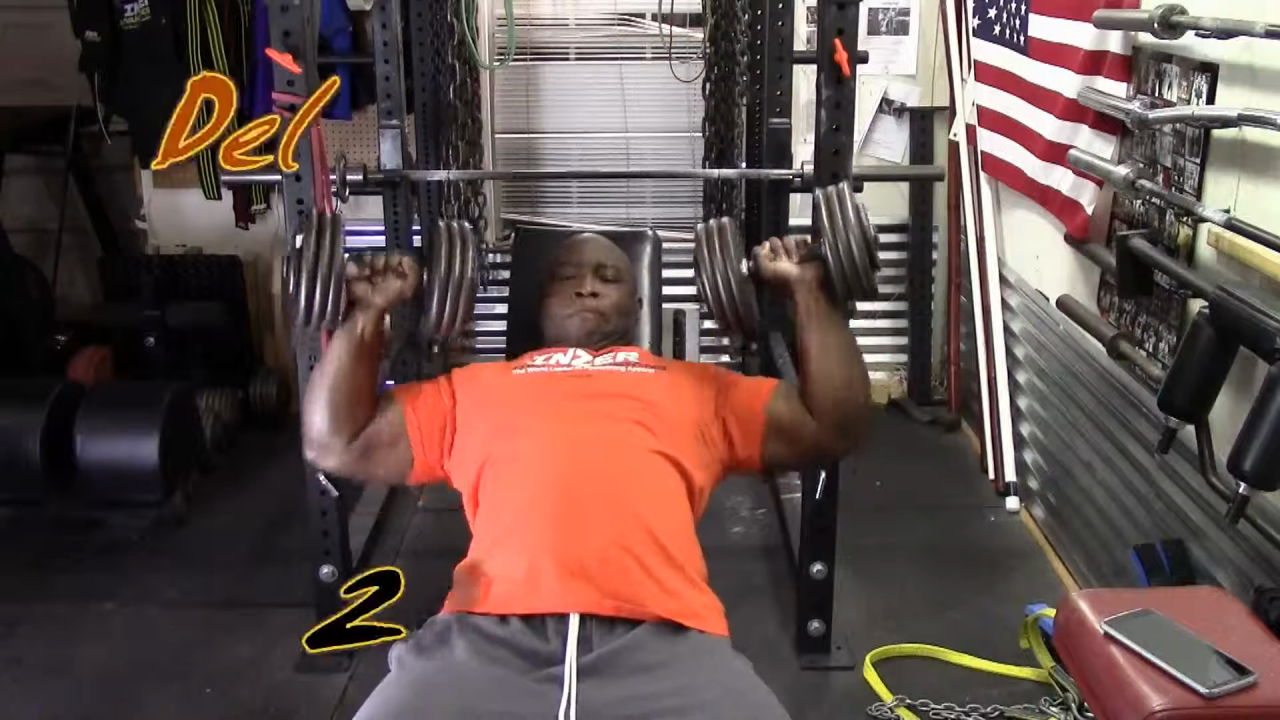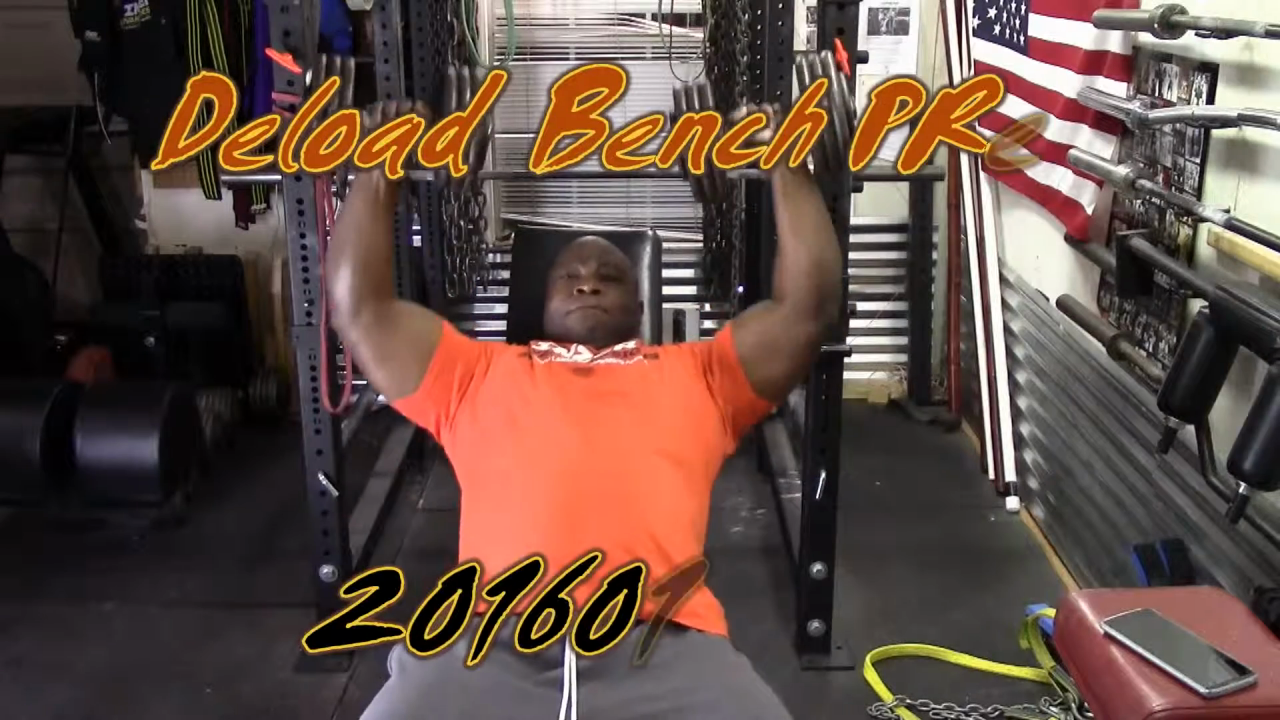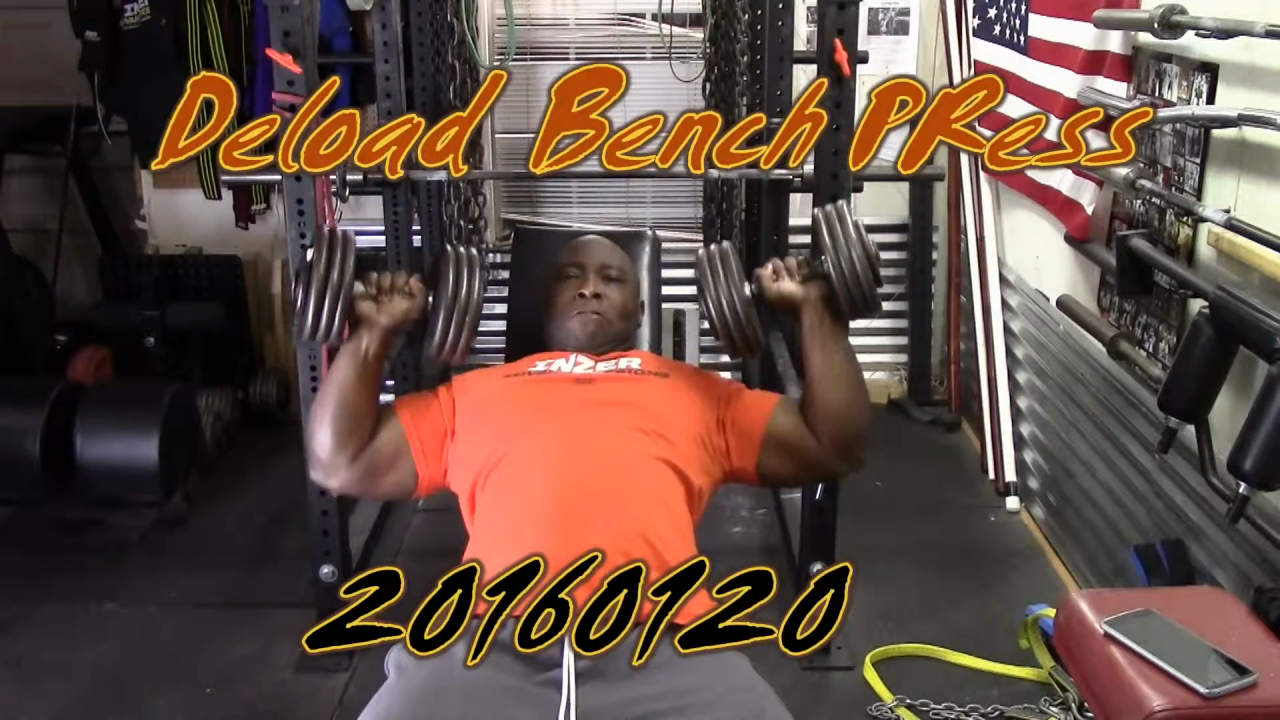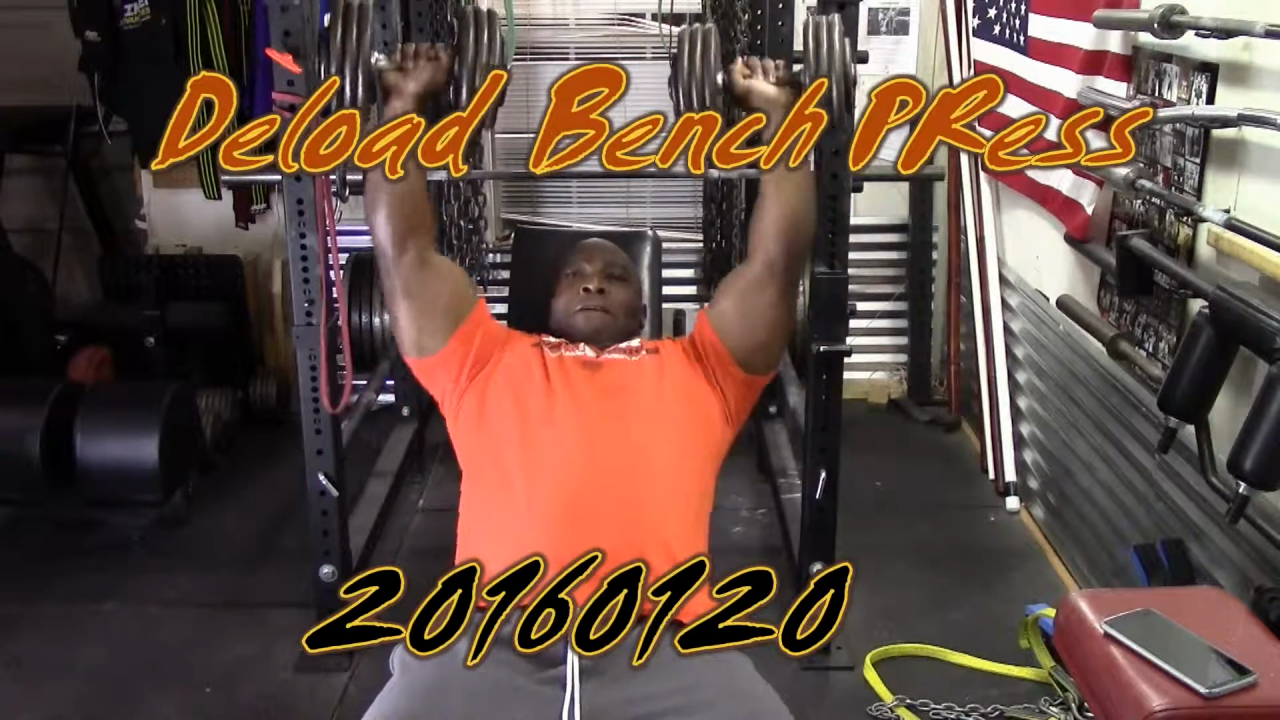
dt=0.7s
person 1, frame 1
left shoulder: (697, 389)
right shoulder: (473, 388)
left elbow: (834, 425)
right elbow: (335, 443)
left wrist: (808, 288)
right wrist: (366, 314)
left hip: (658, 638)
right hip: (492, 634)
person 1, frame 2
left shoulder: (697, 379)
right shoulder: (480, 378)
left elbow: (807, 304)
right elbow: (362, 303)
left wrist: (786, 159)
right wrist: (378, 161)
left hip: (660, 640)
right hip: (493, 638)
person 1, frame 3
left shoulder: (696, 392)
right shoulder: (475, 392)
left elbow: (836, 448)
right elbow: (338, 464)
left wrist: (811, 307)
right wrist: (372, 330)
left hip: (658, 645)
right hip: (493, 641)
person 1, frame 4
left shoulder: (696, 376)
right shoulder: (491, 367)
left elbow: (777, 257)
right elbow: (405, 247)
left wrist: (776, 109)
right wrist: (404, 103)
left hip: (661, 642)
right hip: (493, 639)
